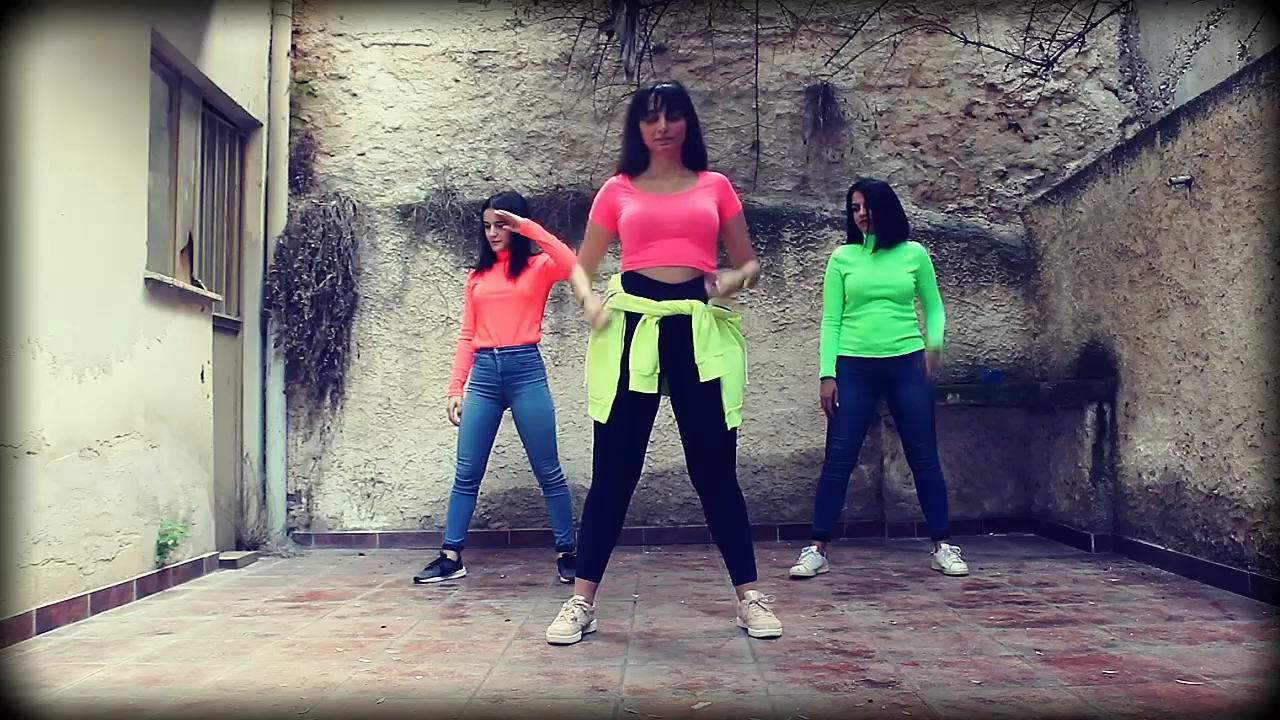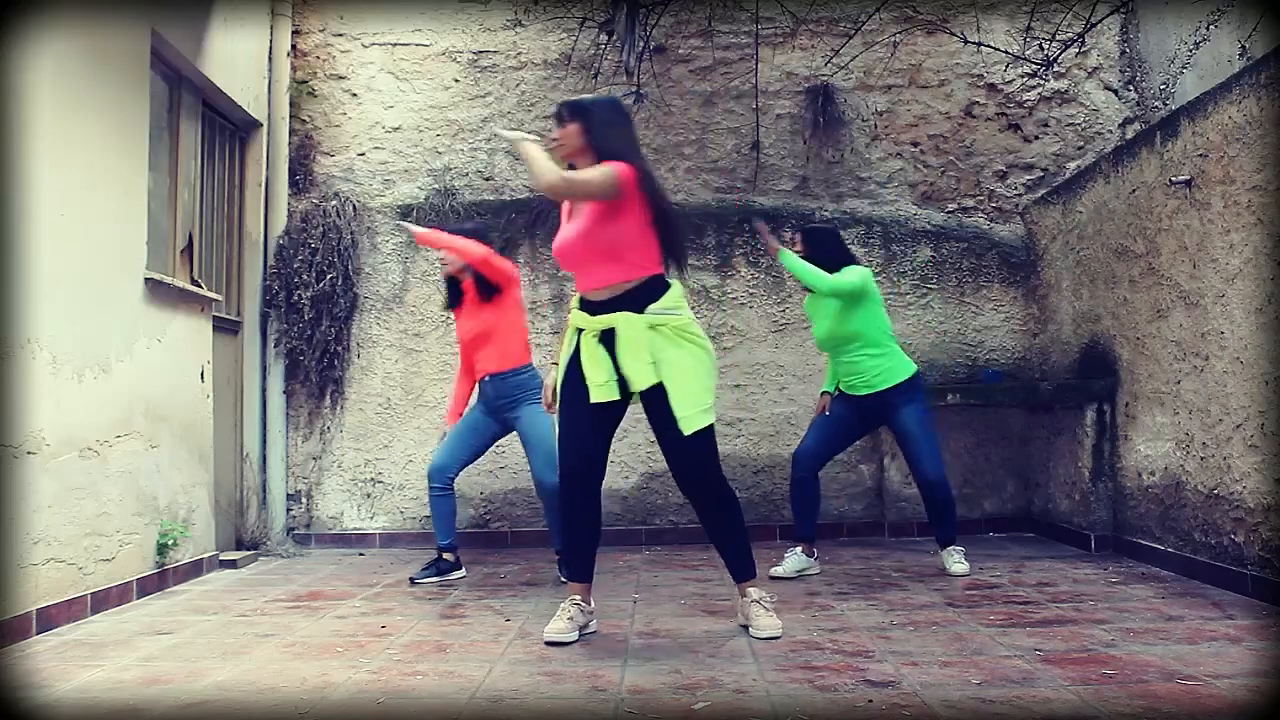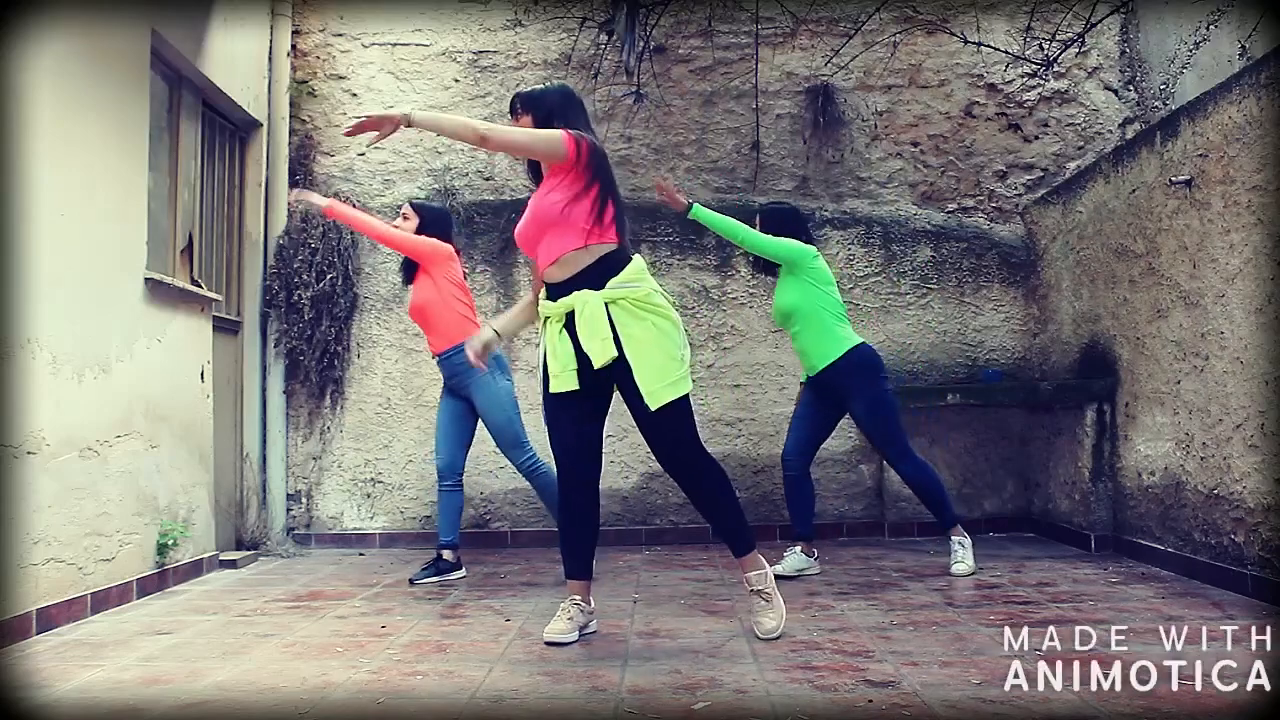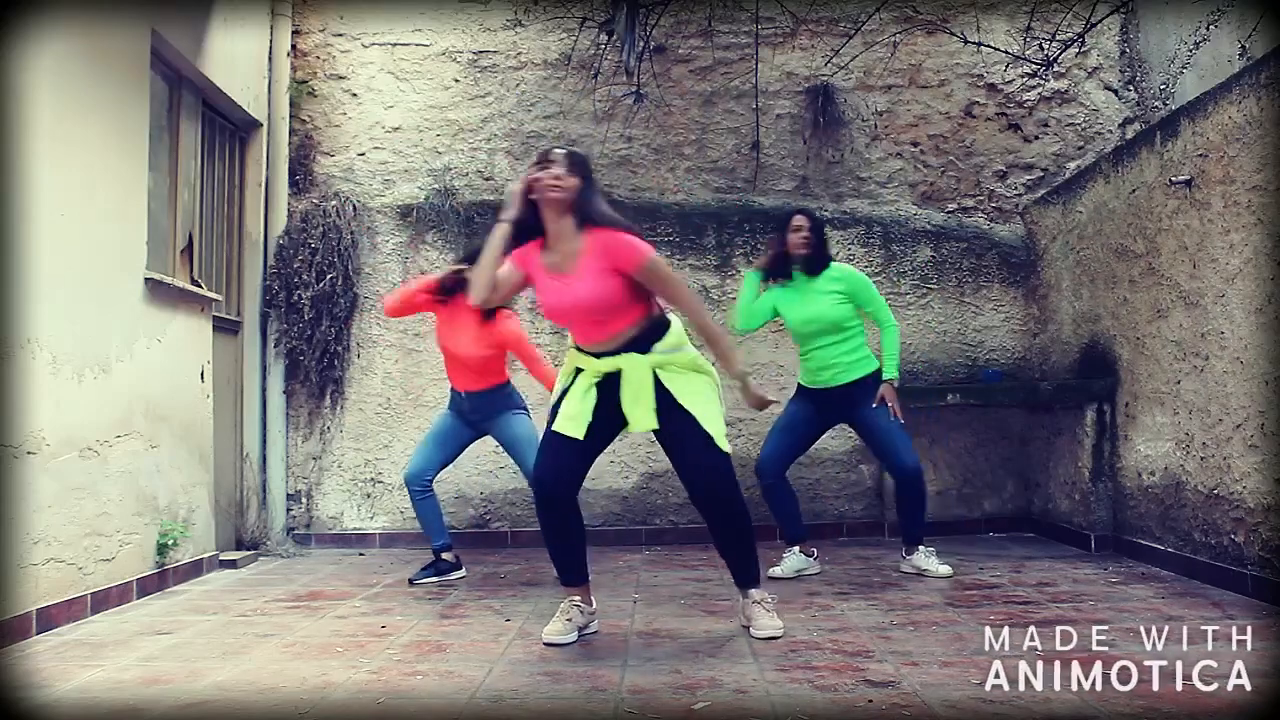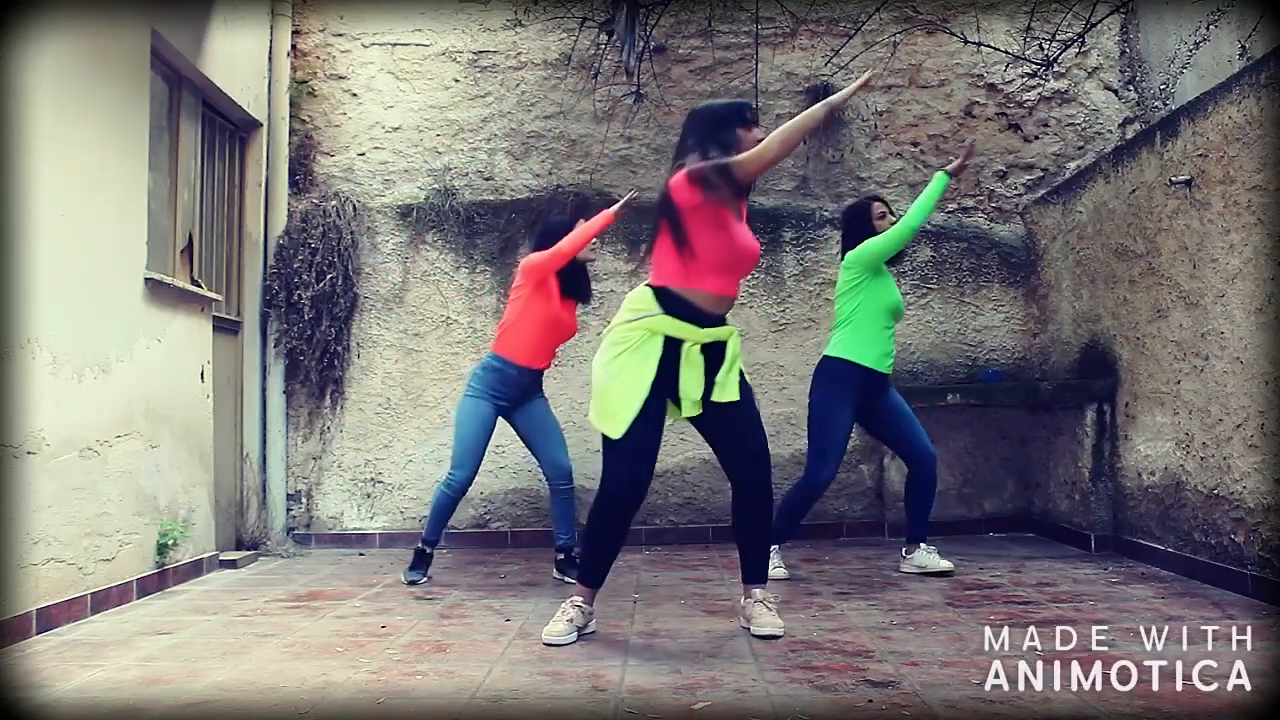
dt=0.5s
person 1, frame 1
left shoulder: (715, 187)
right shoulder: (617, 190)
left elbow: (751, 261)
right elbow: (581, 263)
left wrist: (735, 278)
right wrist: (590, 298)
left hip: (701, 330)
right hip: (632, 327)
left knee: (715, 469)
right knee: (613, 470)
left ankle: (749, 594)
right ankle: (582, 600)
person 1, frame 2
left shoulder: (622, 175)
right shoulder: (573, 209)
left elbow: (550, 181)
left wrist: (528, 144)
right wrist: (559, 364)
left hip: (656, 336)
right hip: (596, 340)
left knee: (699, 473)
right knee: (576, 476)
left ankle: (750, 591)
right ankle: (578, 600)
person 1, frame 3
left shoulder: (575, 150)
right shoulder: (541, 197)
left elbow: (480, 133)
left wrist: (406, 117)
right wrist: (494, 331)
left hip: (621, 313)
right hip: (567, 330)
left knee: (680, 451)
right knee: (574, 471)
left ankle: (754, 570)
right ankle: (578, 601)
person 1, frame 4
left shoulder: (613, 242)
right shoulder: (531, 253)
left elbow: (691, 306)
right elbow: (482, 296)
left wrist: (740, 375)
right wrist: (509, 217)
left hip: (658, 369)
right hip: (591, 378)
left knee: (715, 484)
right knee: (550, 484)
left ankle: (753, 593)
right ankle: (578, 603)
person 1, frame 5
left shoulder: (734, 202)
right shoulder: (693, 184)
right elbow: (767, 155)
right wrist: (832, 102)
left hip: (711, 347)
right hip: (652, 343)
left knee: (752, 472)
right knee: (625, 482)
left ankle: (754, 595)
right ankle: (581, 601)
person 2, frame 1
left shoulder: (914, 254)
right shoulder: (842, 257)
left elbow: (934, 308)
right elbow: (831, 321)
left wrist: (934, 344)
right wrist: (828, 374)
left hip: (907, 365)
right hip: (855, 367)
left knee: (924, 458)
right knee: (838, 459)
left ankle: (942, 546)
right ankle: (817, 549)
person 2, frame 2
left shoulder: (857, 277)
right shoulder: (812, 304)
left elbow: (827, 284)
left wrist: (779, 254)
right wrist: (828, 390)
left hip: (901, 392)
right hip: (853, 399)
left knee: (932, 477)
right knee: (804, 461)
left ankle: (949, 547)
right ankle: (804, 552)
person 2, frame 3
left shoulder: (802, 254)
right shoulder: (789, 276)
left elbow: (745, 236)
left wrist: (689, 208)
right wrist: (805, 380)
left hip: (855, 369)
right hip: (823, 381)
left knee: (900, 457)
right knee: (793, 461)
left ankle: (957, 535)
right ankle: (805, 551)
person 2, frame 4
left shoulder: (847, 277)
right shoulder: (778, 290)
left elbow: (888, 324)
right elbow: (743, 324)
left wrist: (889, 380)
right wrist: (756, 270)
left hip: (864, 390)
right hip: (812, 396)
left knee: (907, 467)
right knee: (767, 466)
left ankle: (914, 550)
right ankle: (802, 552)
person 2, frame 5
left shoulder: (880, 273)
right shoulder: (859, 258)
right elbow: (911, 225)
left wrist: (888, 372)
right wrist: (946, 176)
left hip: (875, 384)
right hip: (839, 378)
left knee: (924, 459)
right knee: (820, 474)
left ankle: (914, 550)
right ankle: (772, 547)
person 3, frame 1
left shoulder: (538, 267)
right shoulder: (477, 275)
left elbow: (570, 263)
right elbow: (467, 335)
left wrist: (526, 226)
right wrist: (455, 387)
left hip: (525, 370)
right hip: (483, 374)
left knee: (547, 471)
right knee: (467, 472)
left ankle: (567, 554)
right ankle: (451, 557)
person 3, frame 2
left shoulder: (503, 280)
right shoulder: (463, 305)
left elbow: (483, 253)
right elbow: (467, 367)
left wrist: (424, 234)
right wrist: (452, 421)
left hip: (524, 393)
right hip: (489, 401)
left knee: (548, 481)
right knee: (440, 469)
left ankle: (567, 556)
right ankle: (449, 558)
person 3, frame 3
left shoulder: (440, 252)
right shoulder: (423, 274)
left elbow: (381, 231)
left wrist: (326, 204)
left hip: (478, 368)
right hip: (454, 377)
left knee: (523, 458)
right knee: (447, 469)
right ankle: (449, 557)
person 3, frame 4
left shoulder: (504, 322)
right shoulder: (447, 298)
left elbow: (544, 372)
right elbow: (391, 308)
right wrist: (433, 280)
left hip: (504, 406)
right hip: (460, 408)
right knee: (417, 475)
right ankle: (447, 559)
person 3, frame 5
left shoulder: (572, 295)
right shoulder: (534, 269)
right elbow: (561, 252)
right wrist: (609, 214)
left hip: (529, 391)
right hip: (490, 381)
left knee: (560, 471)
right knee: (460, 477)
left ankle: (565, 557)
right ankle: (425, 549)
